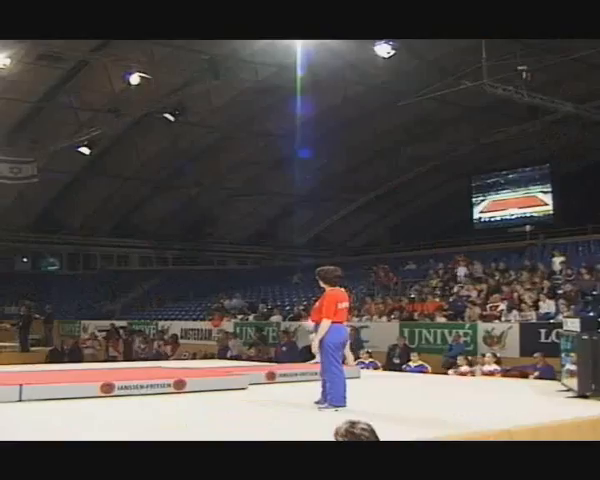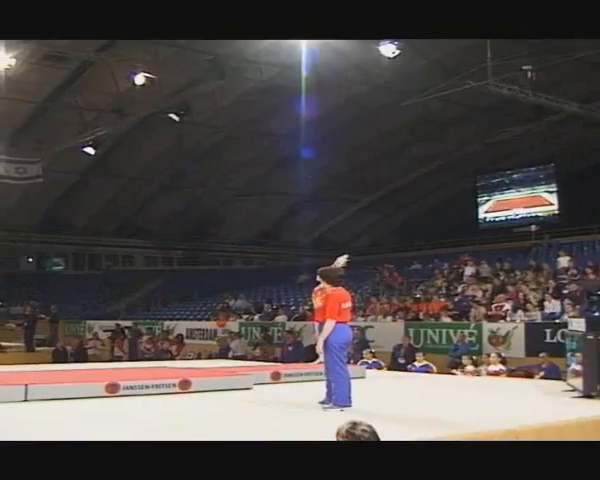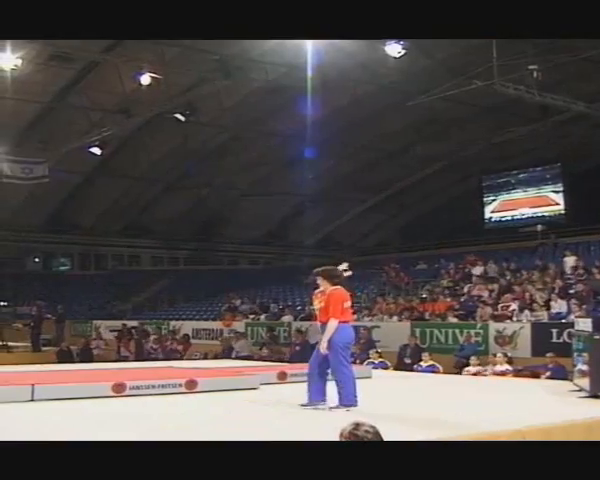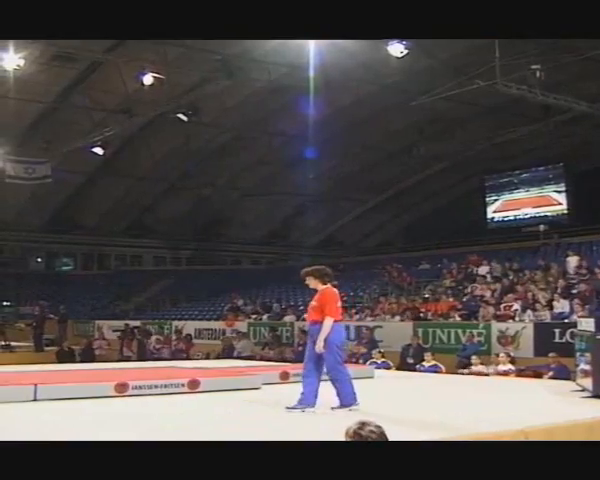
dt=0.4s
person 1, frame 1
left shoulder: (330, 295)
right shoulder: (342, 293)
left elbow: (327, 320)
left wrist: (316, 339)
left hip: (331, 333)
right hip: (340, 331)
left knee: (332, 368)
right knee: (330, 368)
left ankle: (336, 401)
right ankle: (327, 398)
person 1, frame 2
left shoulder: (333, 295)
right shoulder: (343, 293)
left elbow: (331, 320)
left wrist: (320, 340)
left hip: (334, 333)
right hip: (343, 331)
left knee: (336, 368)
right knee: (333, 368)
left ankle: (341, 401)
right ankle: (332, 397)
person 1, frame 3
left shoulder: (335, 294)
right shoulder: (339, 292)
left elbow: (334, 320)
left wrist: (324, 340)
left hip: (338, 333)
right hip: (337, 333)
left knee: (341, 368)
right knee: (316, 365)
left ankle: (348, 401)
right ankle: (317, 398)
person 1, frame 4
left shoulder: (329, 293)
right shoulder: (321, 293)
left elbow: (329, 318)
left wrist: (321, 339)
right wrist: (316, 338)
left hip: (330, 334)
right hip: (316, 333)
left knee: (336, 369)
right knee: (310, 369)
left ankle: (349, 401)
right ankle: (307, 402)
